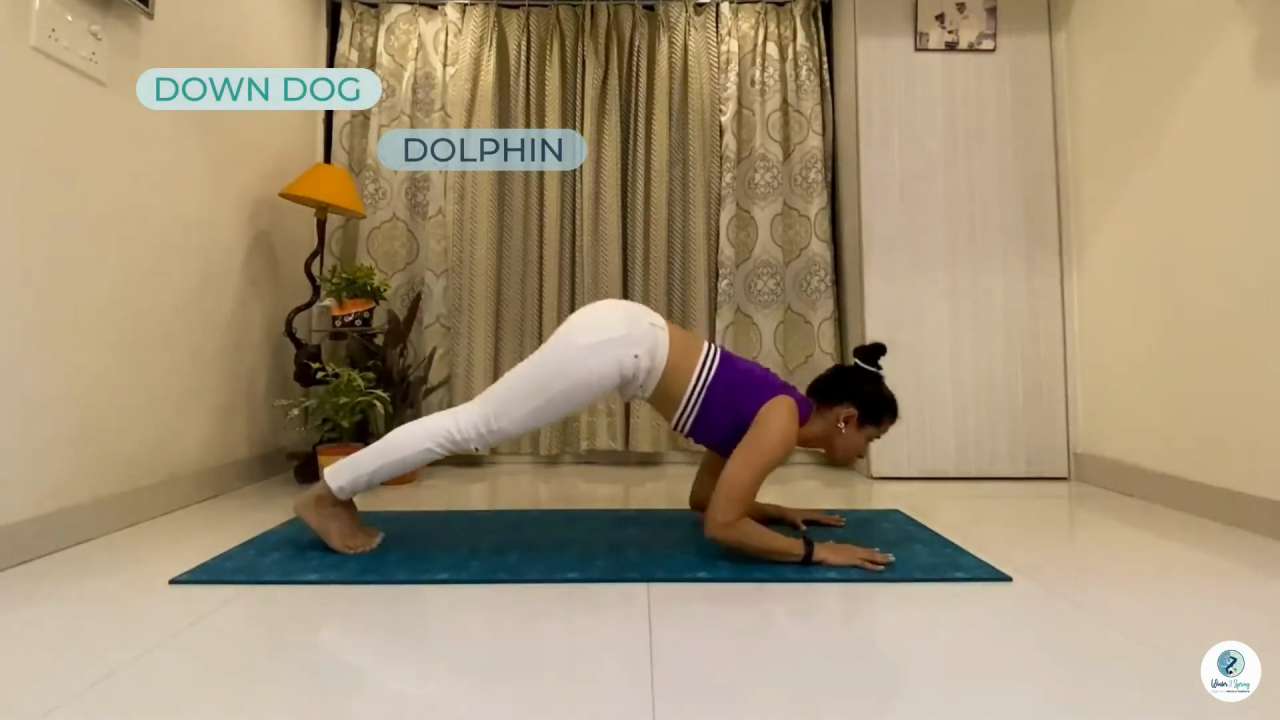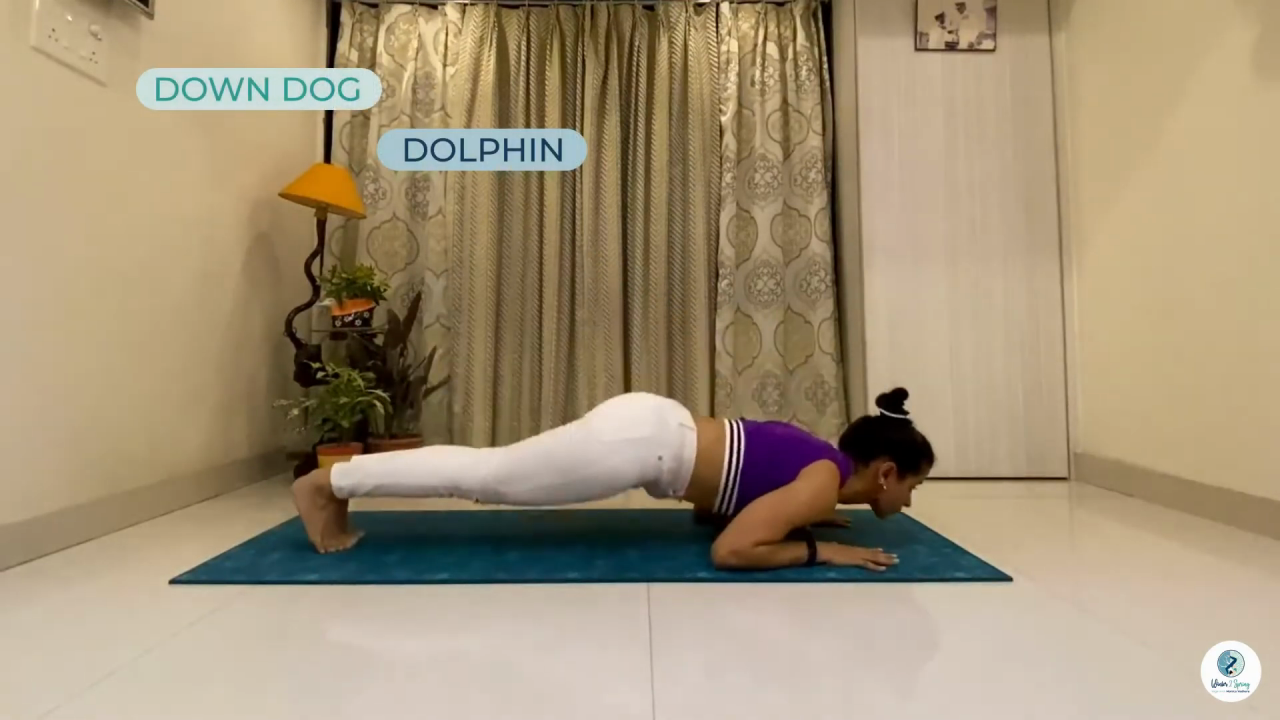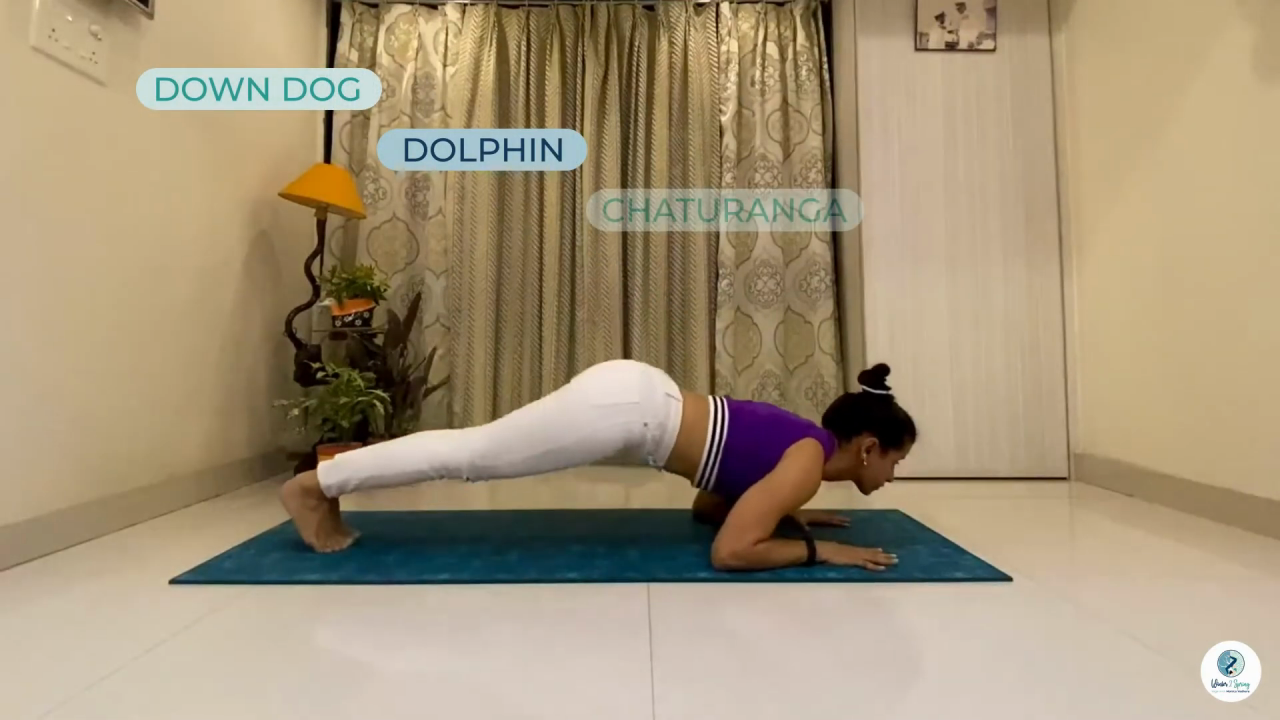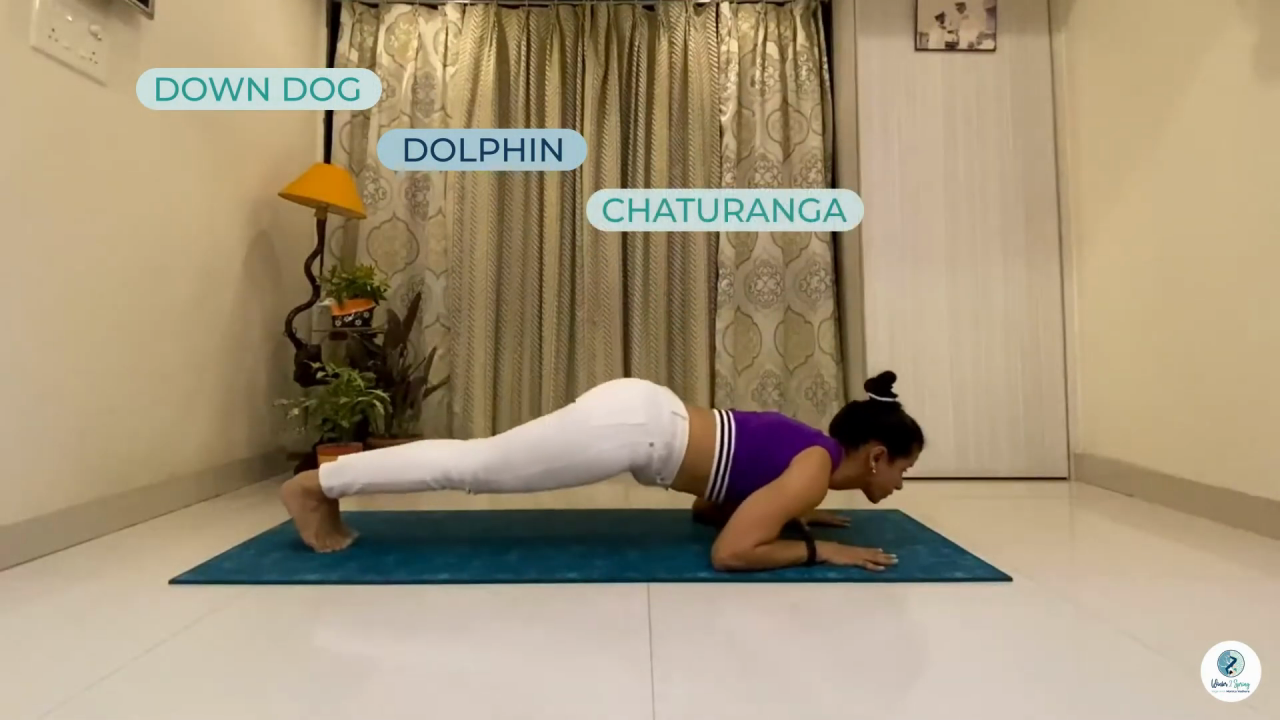
dt=0.4s
person 1, frame 1
left shoulder: (766, 411)
right shoulder: (783, 421)
left elbow: (704, 497)
right elbow: (722, 525)
left wrist: (782, 514)
right wrist: (813, 551)
left hip: (623, 329)
right hip: (619, 342)
left knee: (474, 423)
right knee: (476, 426)
left ankle: (342, 491)
right ankle: (329, 494)
person 1, frame 2
left shoulder: (813, 458)
right shoulder: (825, 485)
left elbow: (714, 512)
right elbow: (729, 550)
left wrist: (796, 523)
right wrist: (817, 548)
left hip: (649, 422)
right hip: (644, 441)
left knee: (486, 472)
right knee: (484, 477)
left ankle: (339, 482)
right ankle: (329, 483)
person 1, frame 3
left shoulder: (797, 439)
right shoulder: (810, 462)
left elbow: (711, 506)
right elbow: (731, 552)
left wrist: (788, 513)
right wrist: (820, 552)
left hip: (631, 391)
right hip: (628, 406)
left knee: (471, 450)
right knee: (469, 455)
left ankle: (329, 482)
right ankle: (316, 483)
person 1, frame 4
left shoulder: (803, 449)
right shoulder: (817, 468)
left elbow: (711, 507)
right elbow: (732, 552)
left wrist: (792, 516)
right wrist: (818, 551)
left hip: (638, 407)
right hip: (633, 426)
left knee: (474, 461)
right knee: (472, 468)
left ankle: (330, 483)
right ankle: (317, 484)
